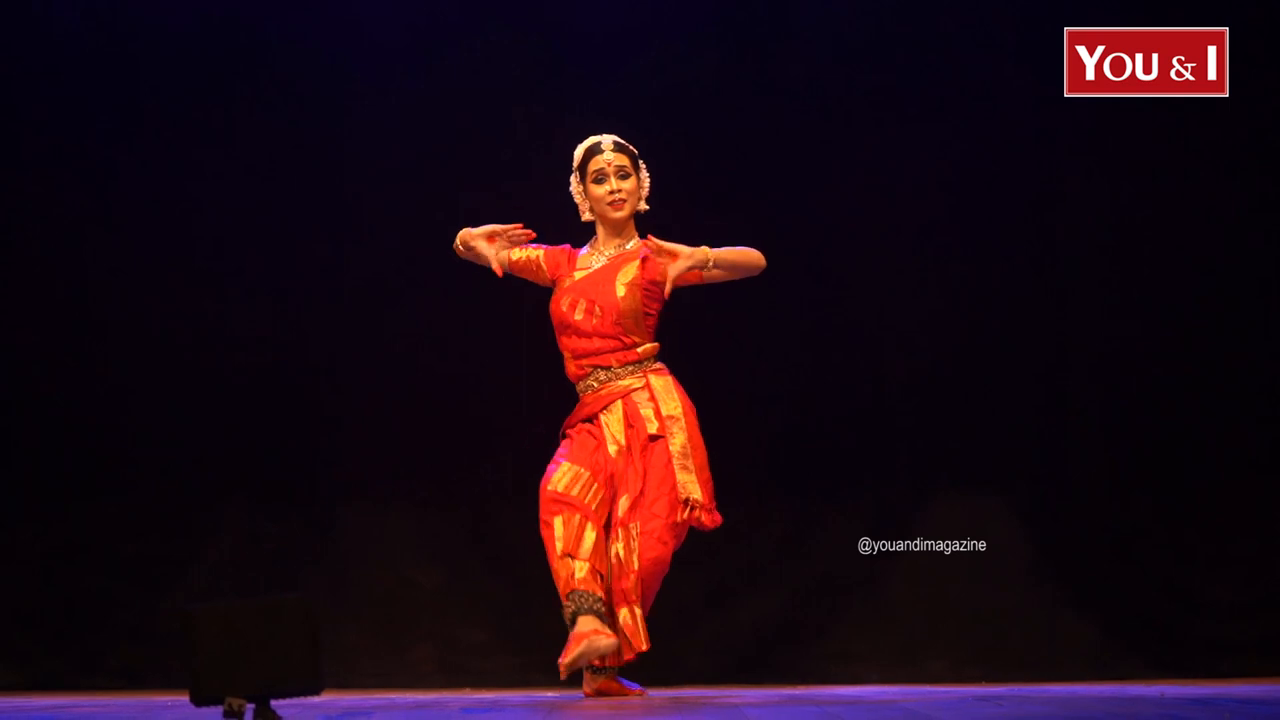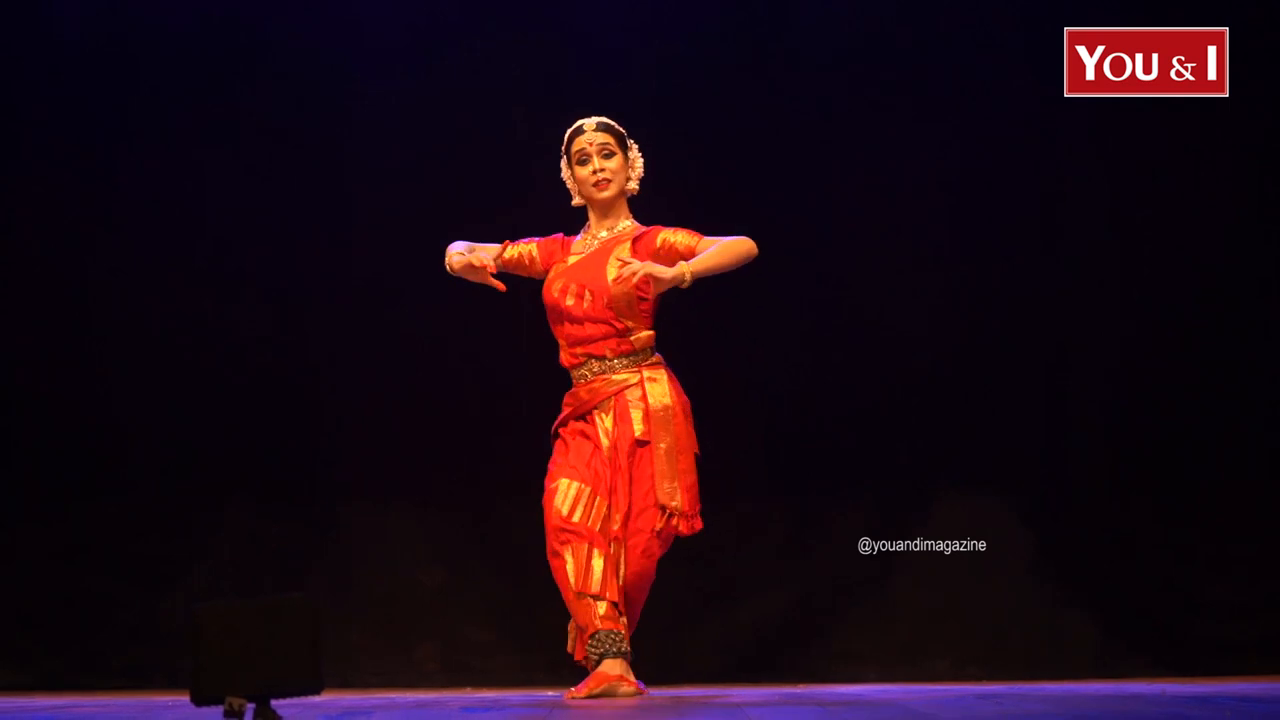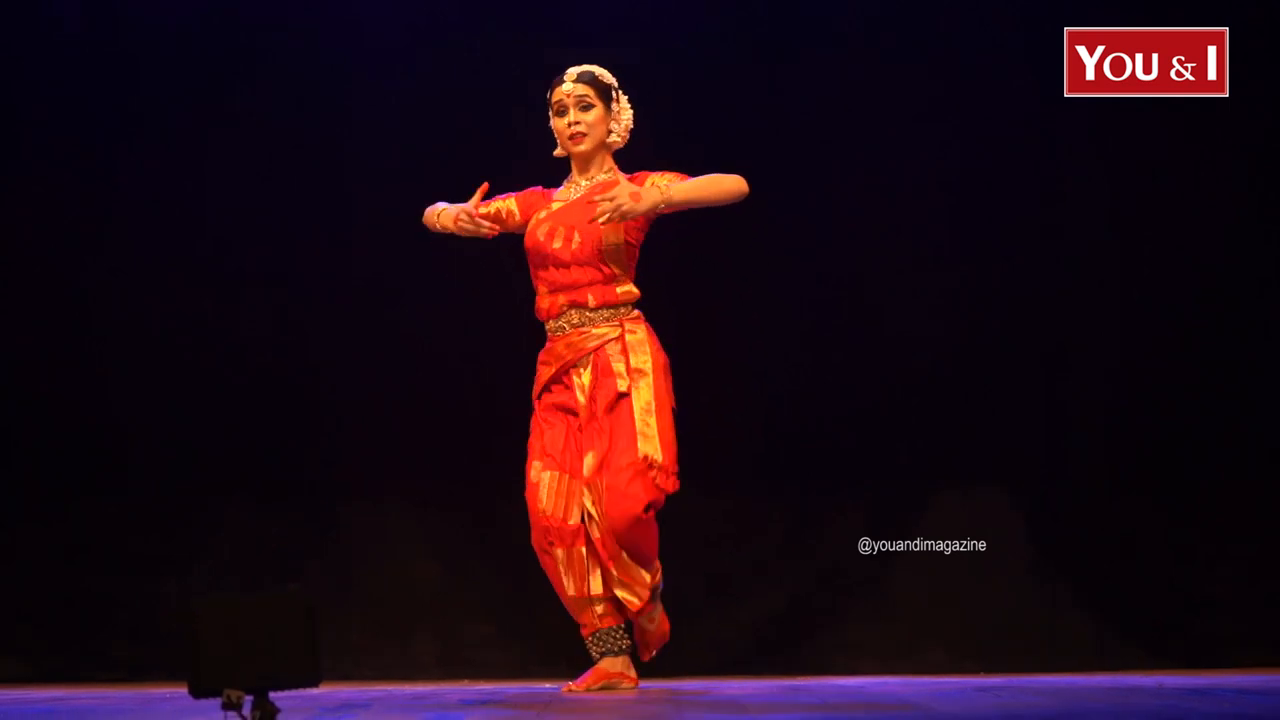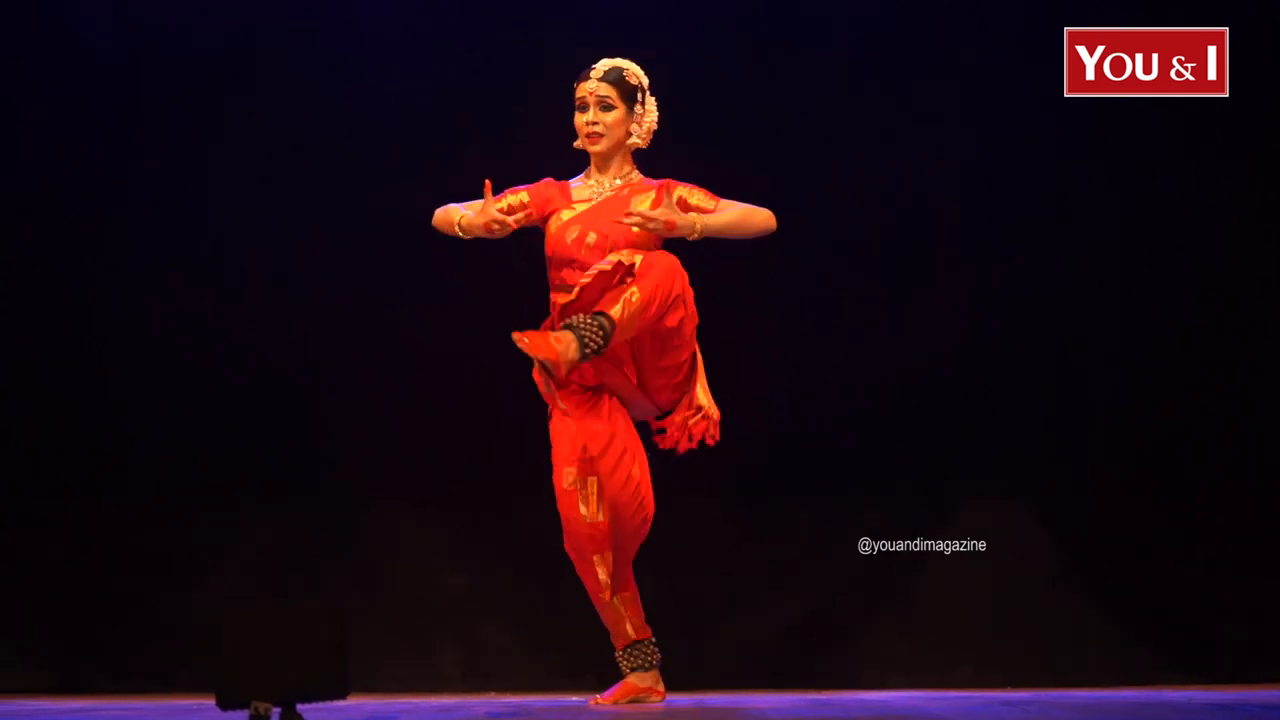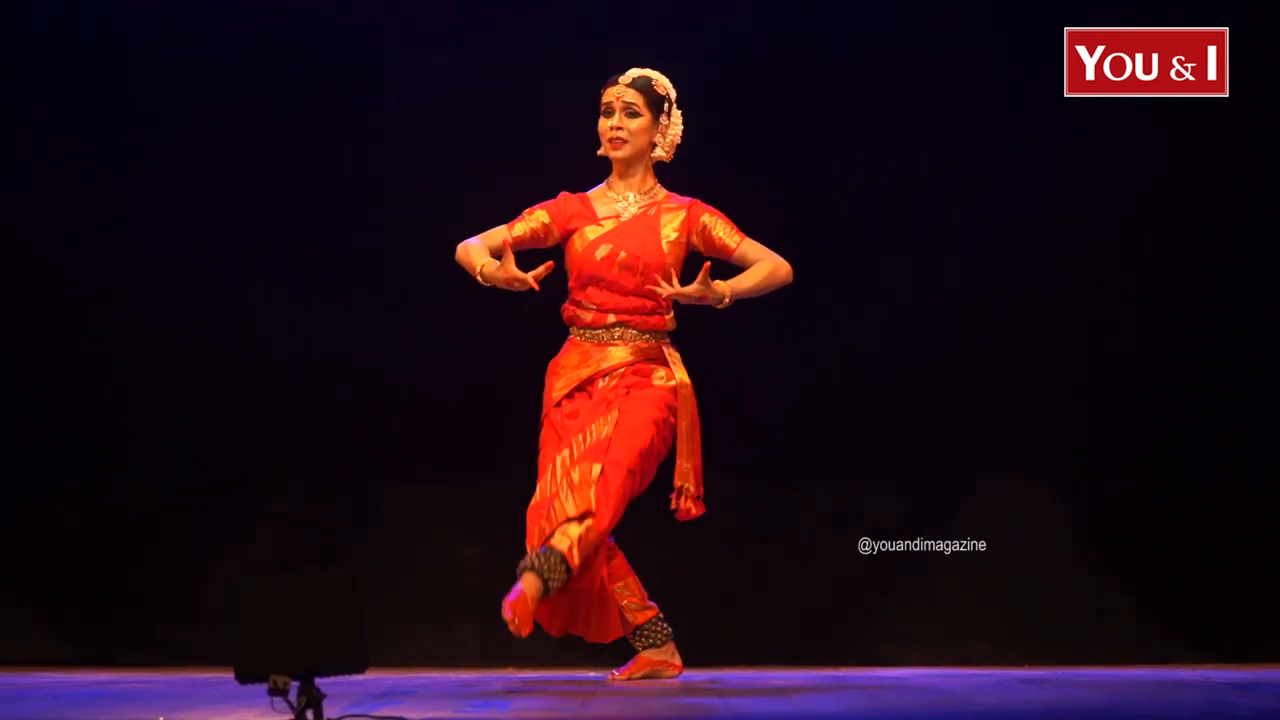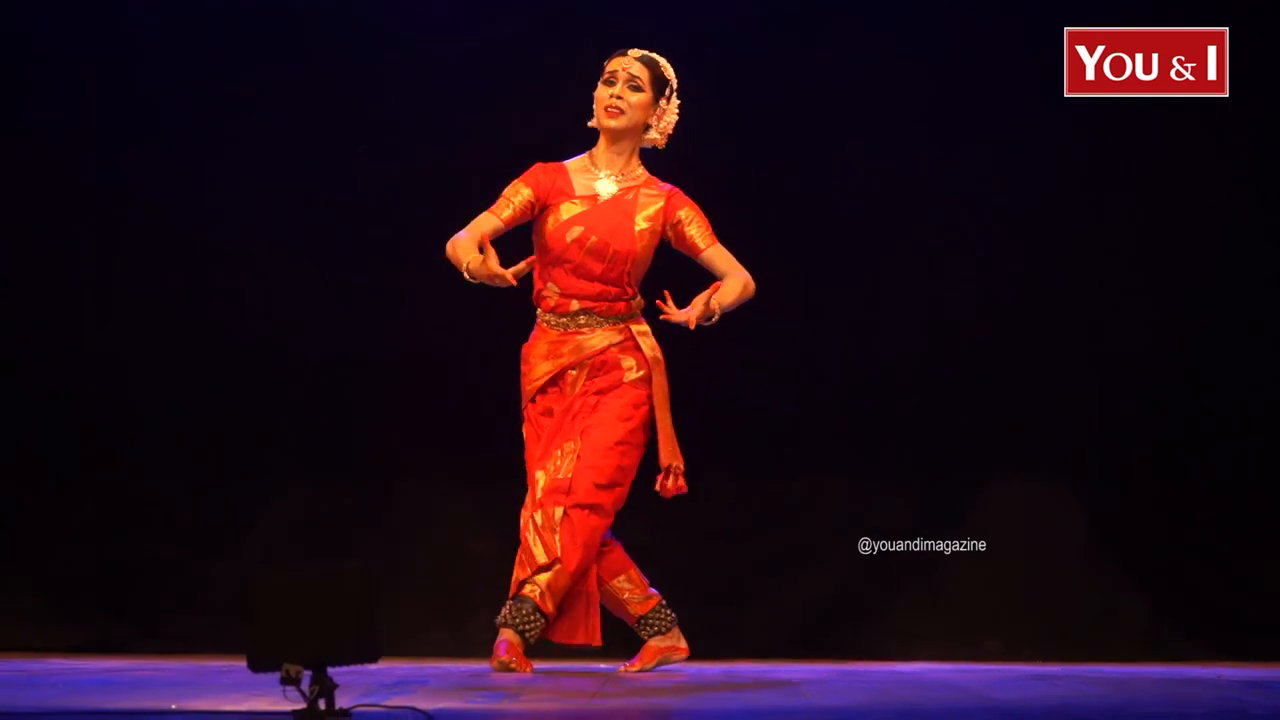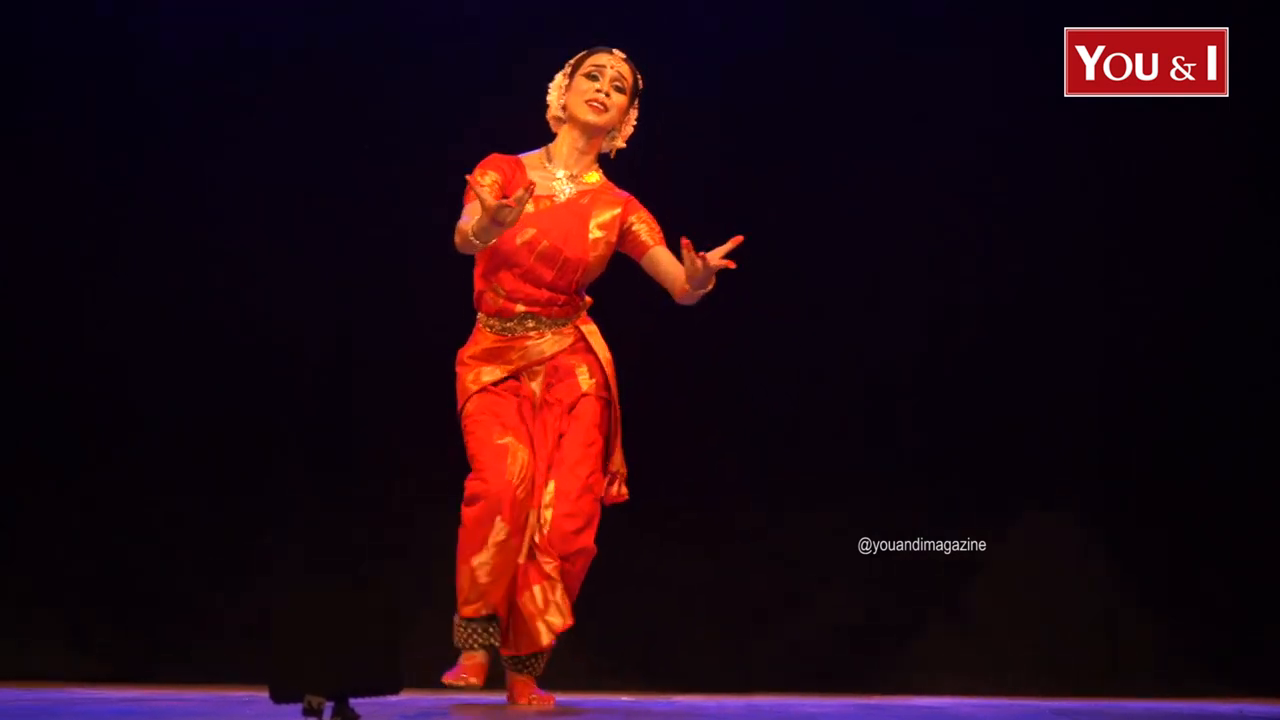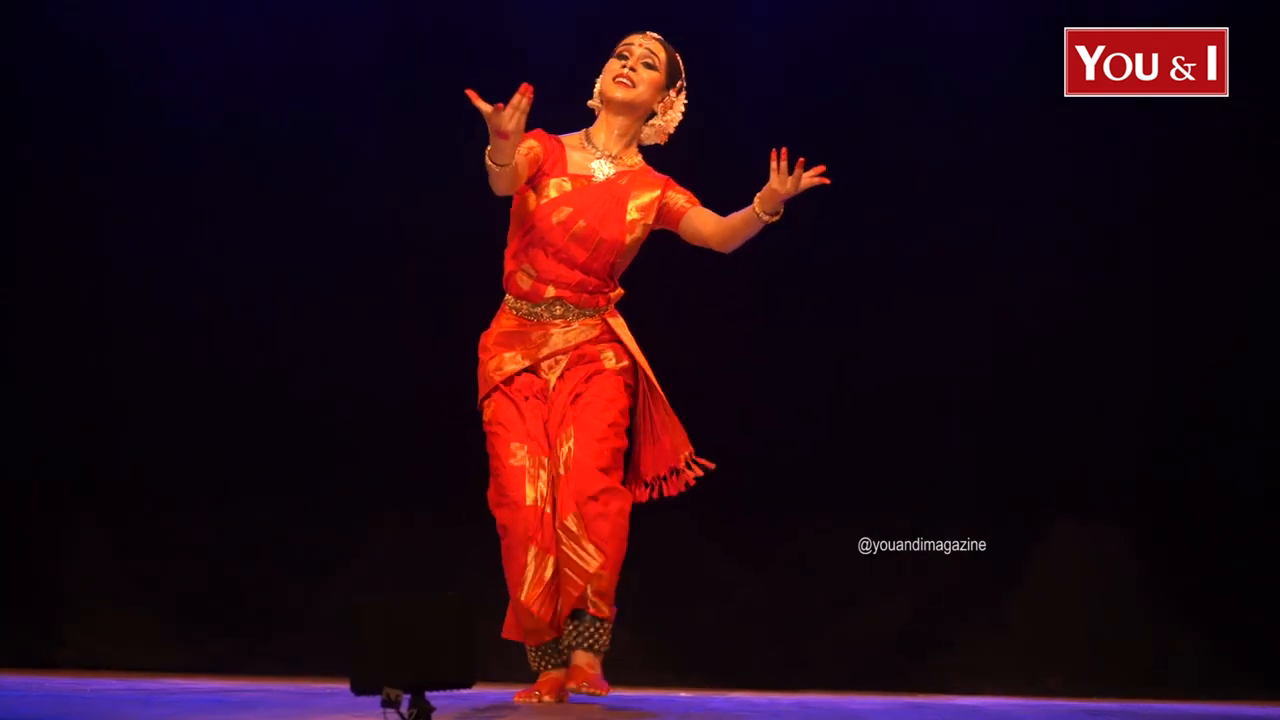
dt=0.5s
person 1, frame 1
left shoulder: (654, 261)
right shoulder: (561, 262)
left elbow: (754, 263)
right elbow: (465, 248)
left wrist: (701, 258)
right wrist: (474, 239)
left hip: (649, 409)
right hip: (593, 418)
left knee: (643, 543)
right knee: (564, 496)
left ankle: (603, 665)
right ankle: (589, 625)
person 1, frame 2
left shoulder: (651, 241)
right shoulder: (556, 251)
left elbow: (744, 247)
right elbow: (460, 251)
left wrist: (676, 274)
right wrist: (463, 261)
left hip: (643, 403)
right hip: (584, 411)
left knee: (635, 543)
right knee: (570, 520)
left ankle: (606, 651)
right ankle: (609, 663)
person 1, frame 3
left shoulder: (635, 187)
right shoulder: (536, 203)
left elbow: (735, 186)
right elbow: (435, 213)
left wrist: (652, 202)
right wrist: (454, 218)
left hip: (621, 355)
right hip: (561, 368)
left knee: (621, 501)
right knee: (555, 512)
left ankle: (645, 603)
right ankle: (612, 655)
person 1, frame 4
left shoulder: (660, 195)
right shoulder: (551, 196)
left elbow: (764, 221)
right elbow: (443, 216)
left wrist: (687, 227)
right wrist: (476, 224)
left hip: (644, 359)
right hip: (582, 374)
left knee: (661, 277)
right knee: (592, 514)
right ankle: (642, 670)
person 1, frame 5
left shoulder: (685, 214)
right shoulder: (570, 210)
left elbow: (779, 268)
right elbow: (468, 248)
left wrist: (716, 294)
right wrist: (493, 270)
left hip: (646, 376)
right hip: (577, 375)
left knee: (601, 457)
right knee: (583, 520)
left ankle: (539, 573)
right ankle: (656, 645)
person 1, frame 6
left shoulder: (663, 202)
right shoulder: (546, 179)
left elbow: (741, 279)
right elbow: (461, 240)
left wrist: (705, 308)
right wrist: (477, 264)
left hip: (619, 363)
right hip: (548, 362)
left knee: (579, 498)
right knee: (570, 509)
left ankle: (516, 629)
right ankle: (662, 632)
person 1, frame 7
left shoulder: (618, 207)
right shoulder: (501, 171)
left elbow: (683, 287)
right elbow: (464, 237)
left wrist: (701, 274)
right wrist: (489, 227)
left hip: (570, 365)
right hip: (492, 361)
left knee: (563, 526)
right knee: (503, 484)
left ankle: (522, 663)
right ankle: (476, 642)
person 1, frame 8
left shoulder: (654, 190)
right shoulder: (543, 150)
left elbow: (721, 235)
right elbow: (502, 181)
left wrist: (771, 203)
right wrist: (500, 144)
left hip: (593, 349)
right hip: (516, 349)
left knee: (586, 481)
right knee: (526, 501)
left ankle: (585, 653)
right ankle: (549, 665)
